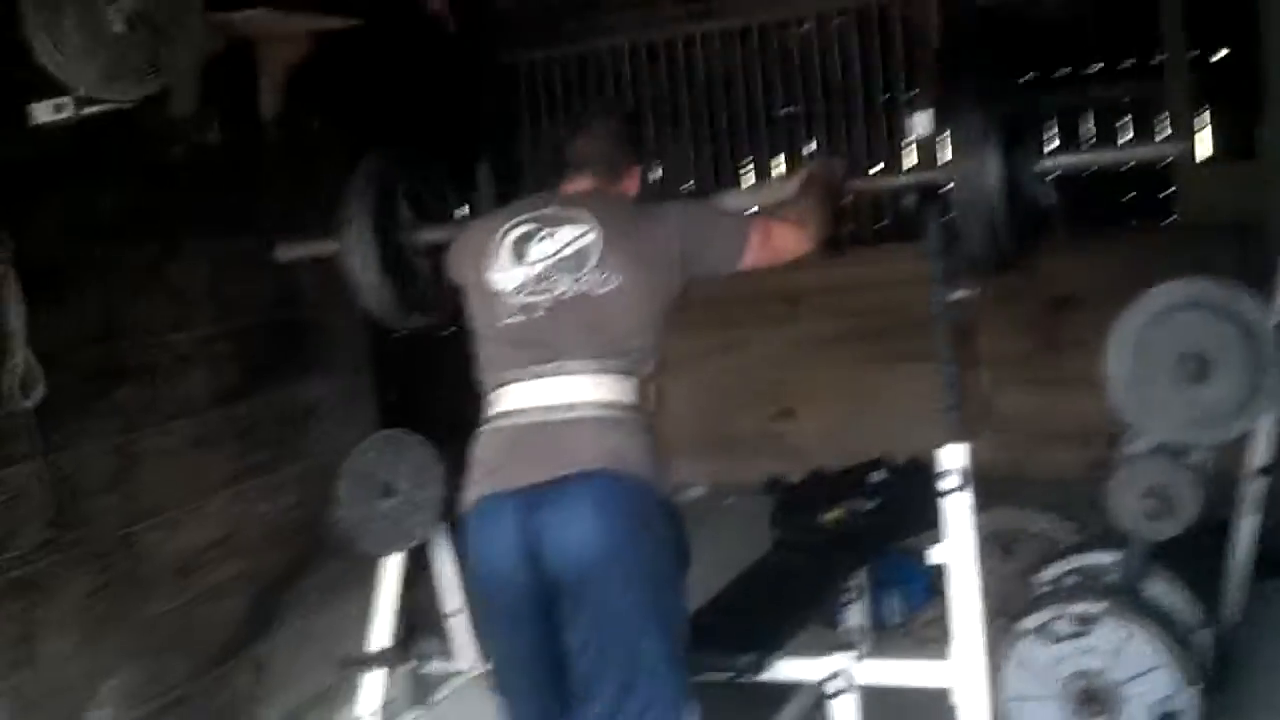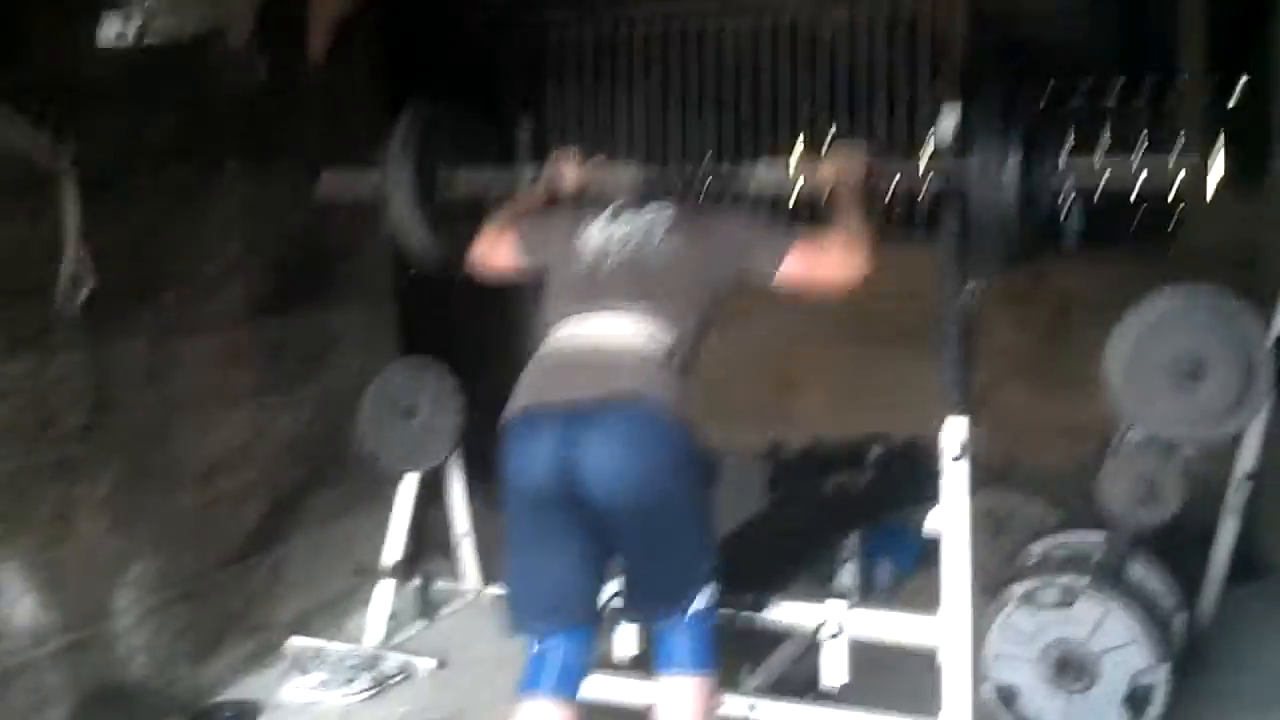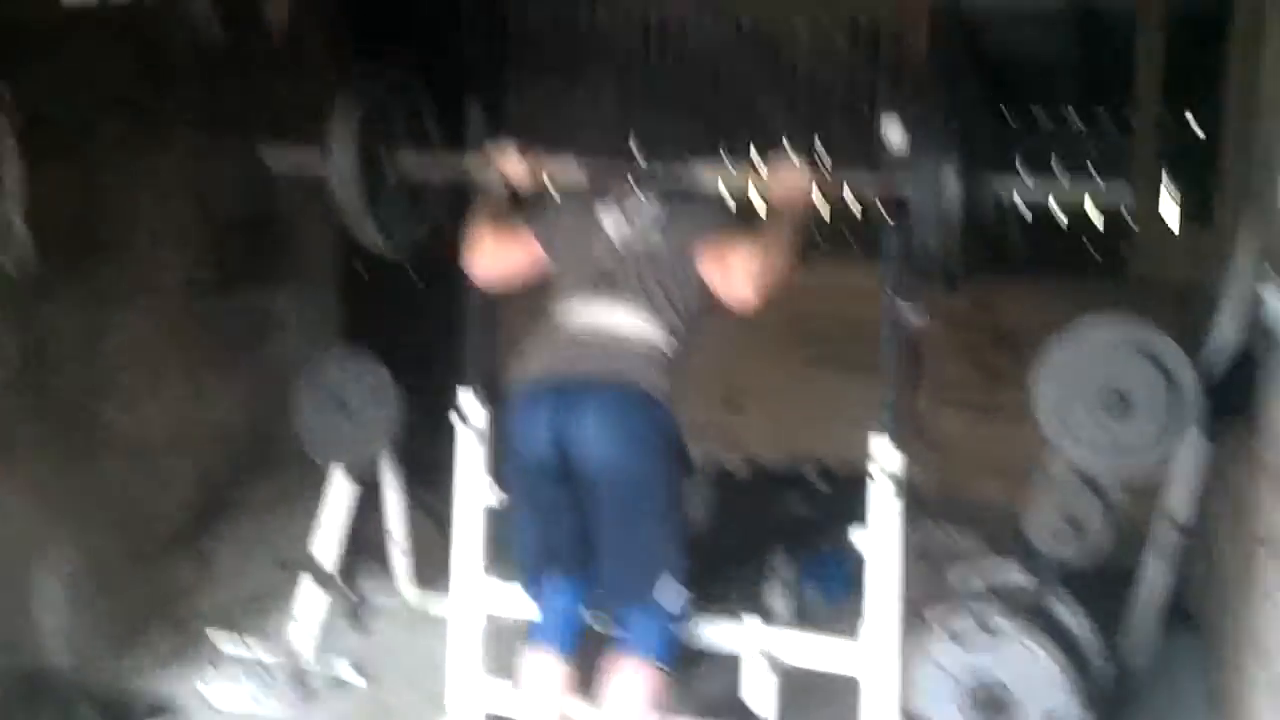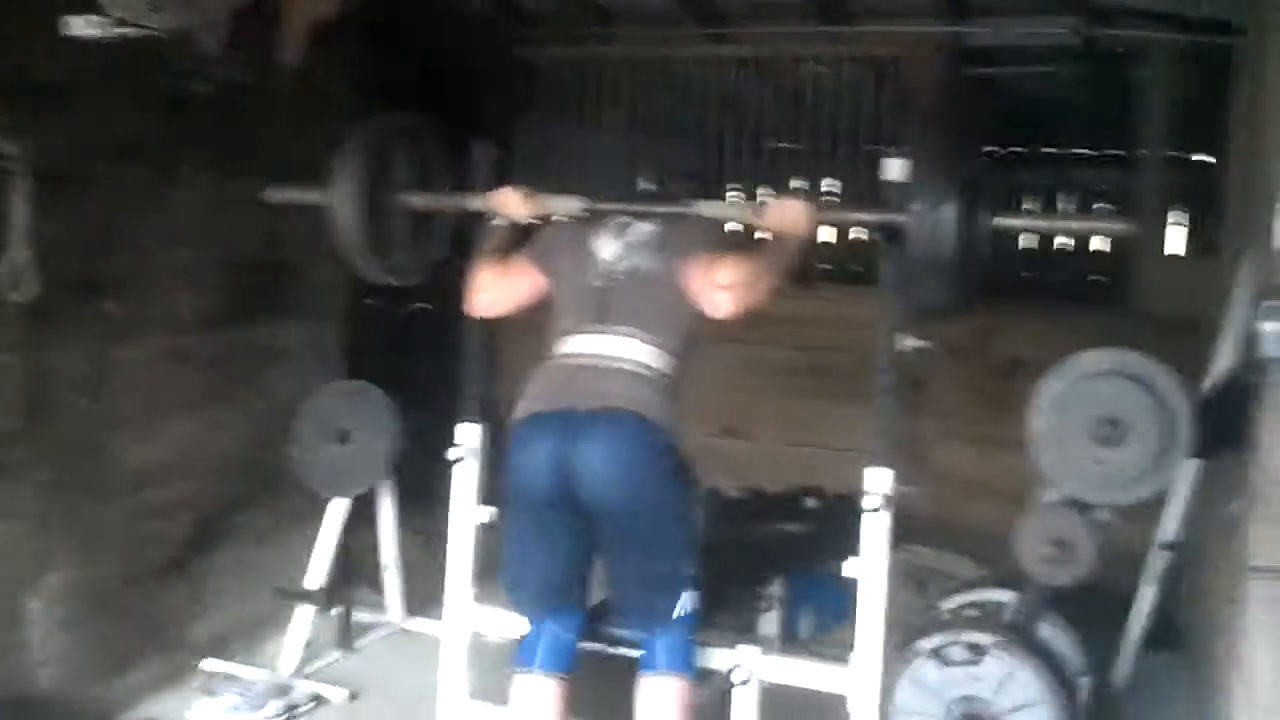
dt=0.7s
person 1, frame 1
left shoulder: (482, 238)
right shoulder: (658, 226)
right elbow: (794, 238)
right wrist: (818, 183)
left hip: (494, 506)
right hip: (605, 494)
person 1, frame 2
left shoulder: (574, 221)
right shoulder: (719, 228)
left elbow: (484, 252)
right elbow: (845, 261)
left wrist: (550, 187)
right wrist: (844, 185)
left hip: (533, 427)
right hip: (635, 427)
left knee: (554, 640)
right knee: (681, 615)
person 1, frame 3
left shoulder: (580, 210)
right shoulder: (704, 215)
left elbow: (482, 262)
right elbow: (744, 283)
left wrist: (504, 185)
right wrist: (791, 206)
left hip: (536, 402)
right hip: (623, 410)
left knee: (556, 594)
right knee: (647, 614)
person 1, frame 4
left shoulder: (573, 233)
right shoulder: (700, 235)
left elbow: (483, 296)
right elbow: (723, 293)
left wrist: (504, 221)
right wrist: (787, 237)
left hip: (536, 430)
right hip: (627, 436)
left knee: (549, 624)
right knee: (667, 625)
